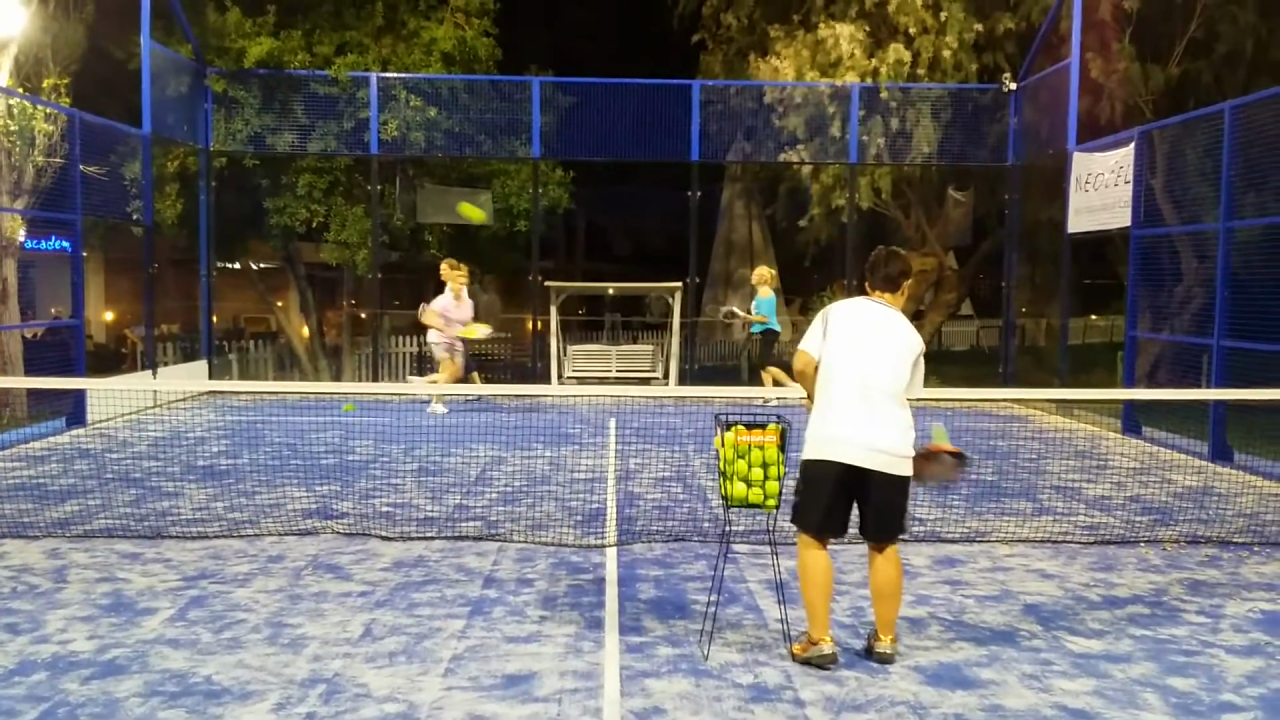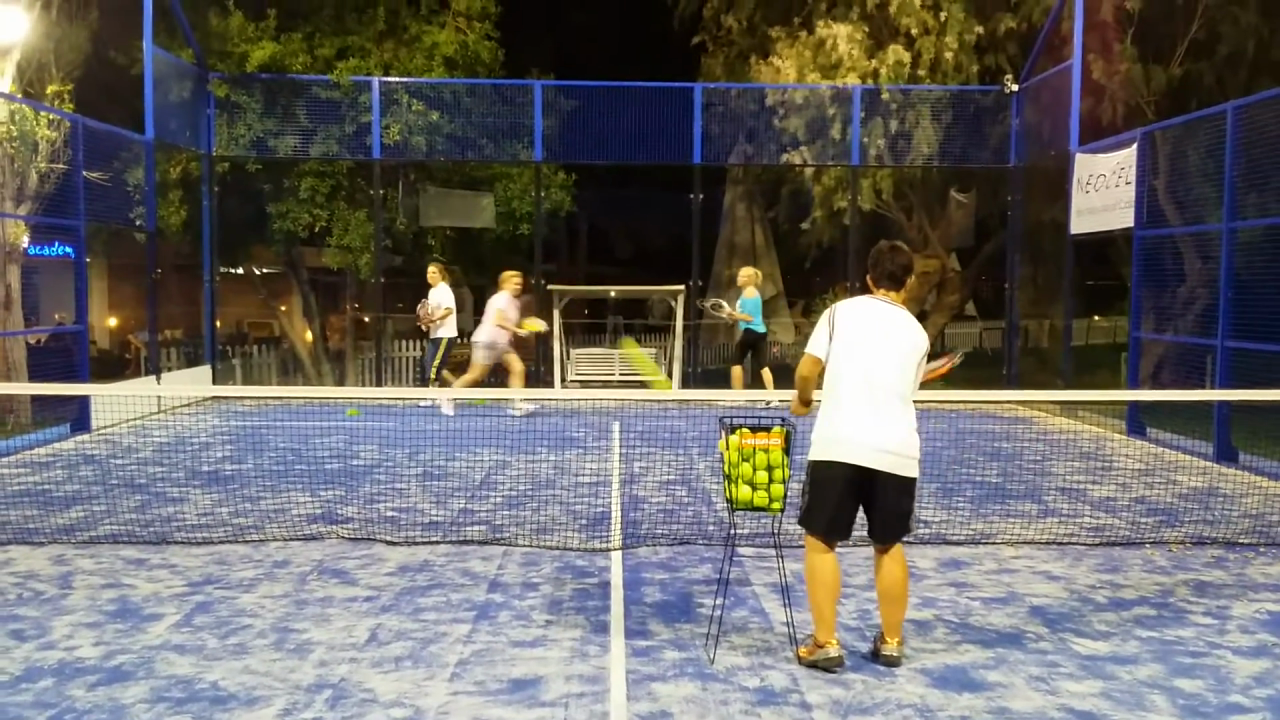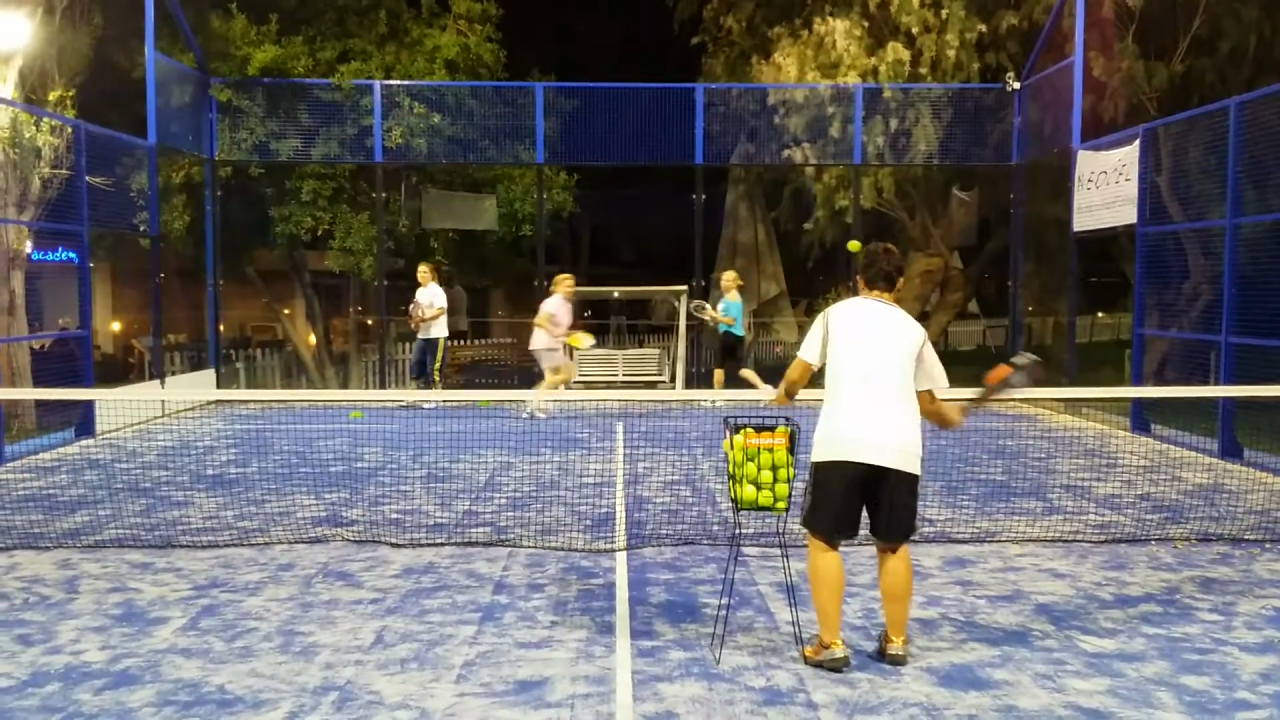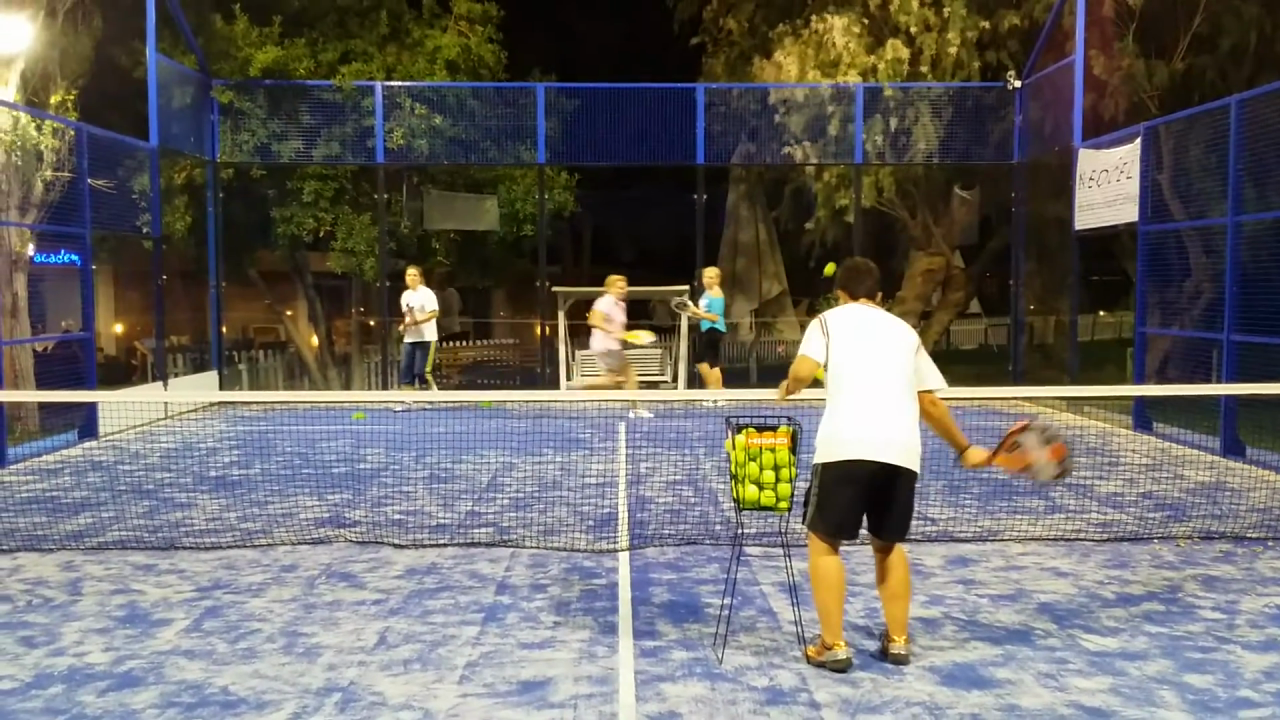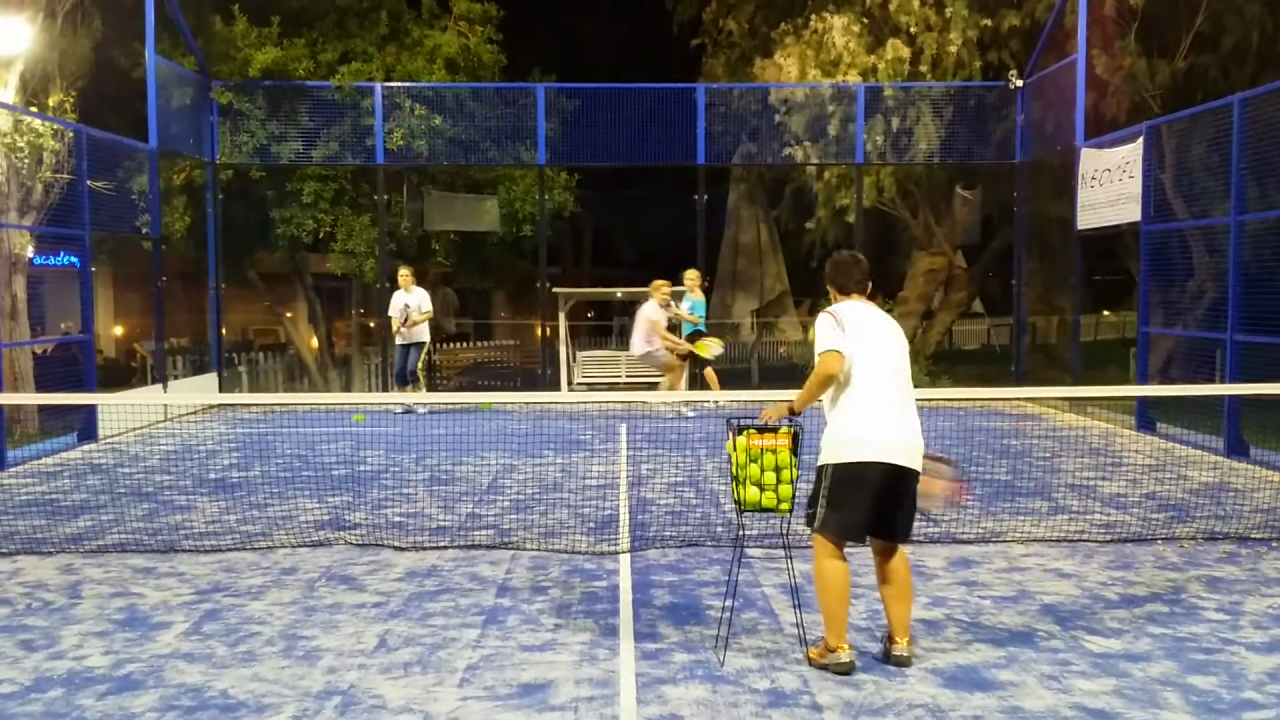
dt=0.2s
person 1, frame 1
left shoulder: (836, 312)
right shoulder: (911, 335)
left elbow: (802, 366)
left wrist: (817, 393)
left hip: (830, 445)
right hip: (889, 453)
left knee: (813, 539)
right knee: (883, 546)
left ankle: (819, 641)
right ankle: (884, 640)
person 1, frame 2
left shoulder: (842, 311)
right shoulder: (917, 332)
left elbow: (807, 370)
left wrist: (802, 400)
left hip: (838, 445)
right hip: (895, 453)
left knee: (820, 541)
right knee: (889, 547)
left ankle: (826, 644)
right ankle: (891, 642)
person 1, frame 3
left shoulder: (836, 314)
right shoulder: (914, 331)
left elbow: (801, 371)
right elbow: (928, 401)
left wrist: (786, 392)
right wrist: (950, 418)
left hip: (840, 447)
right hip: (898, 452)
left knee: (823, 542)
right knee: (892, 545)
left ankle: (830, 645)
right ankle: (895, 641)
person 1, frame 4
left shoulder: (830, 318)
right shoulder: (905, 331)
left elbow: (803, 371)
right elbow: (930, 403)
left wrist: (787, 389)
right wrist: (964, 448)
left hip: (849, 446)
right hip: (902, 451)
left knee: (823, 539)
right knee: (888, 544)
left ankle: (832, 646)
right ankle: (897, 640)
person 1, frame 5
left shoulder: (833, 317)
right shoulder: (891, 325)
left elbow: (831, 368)
left wrist: (793, 406)
left hip: (856, 448)
right hip: (904, 449)
left knee: (829, 543)
right knee: (888, 546)
left ankle: (835, 648)
right ankle: (900, 642)
